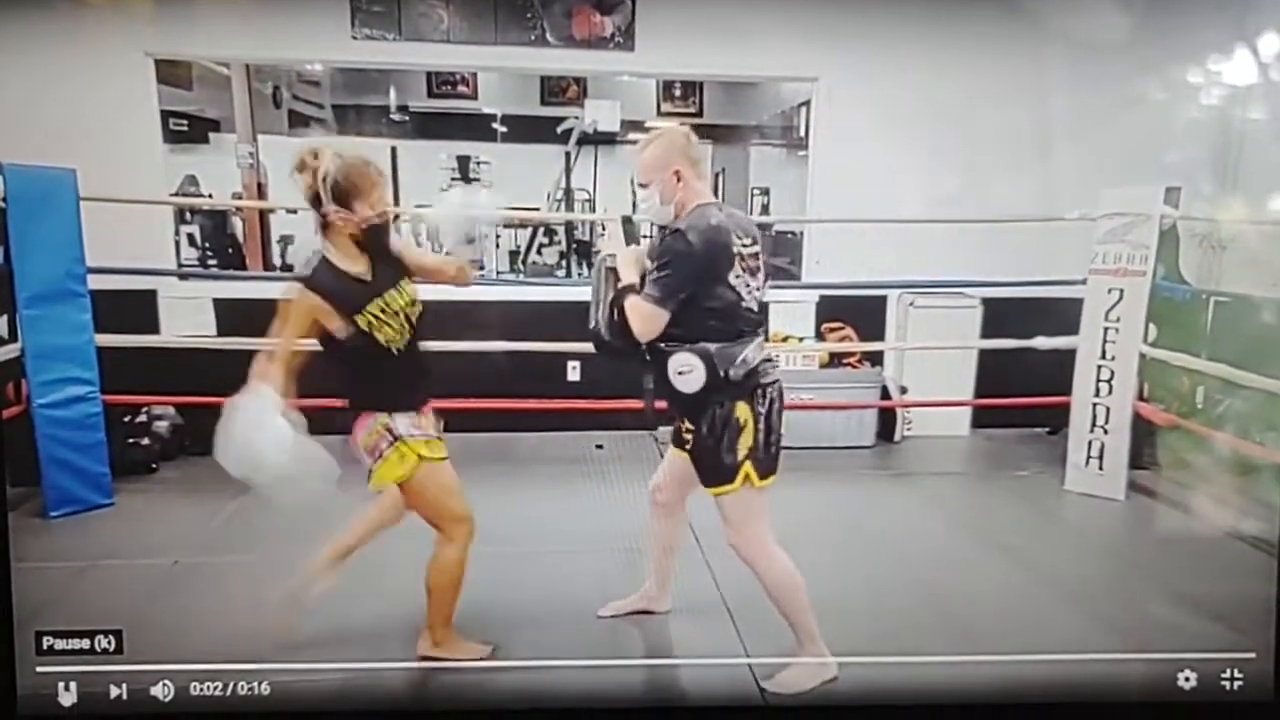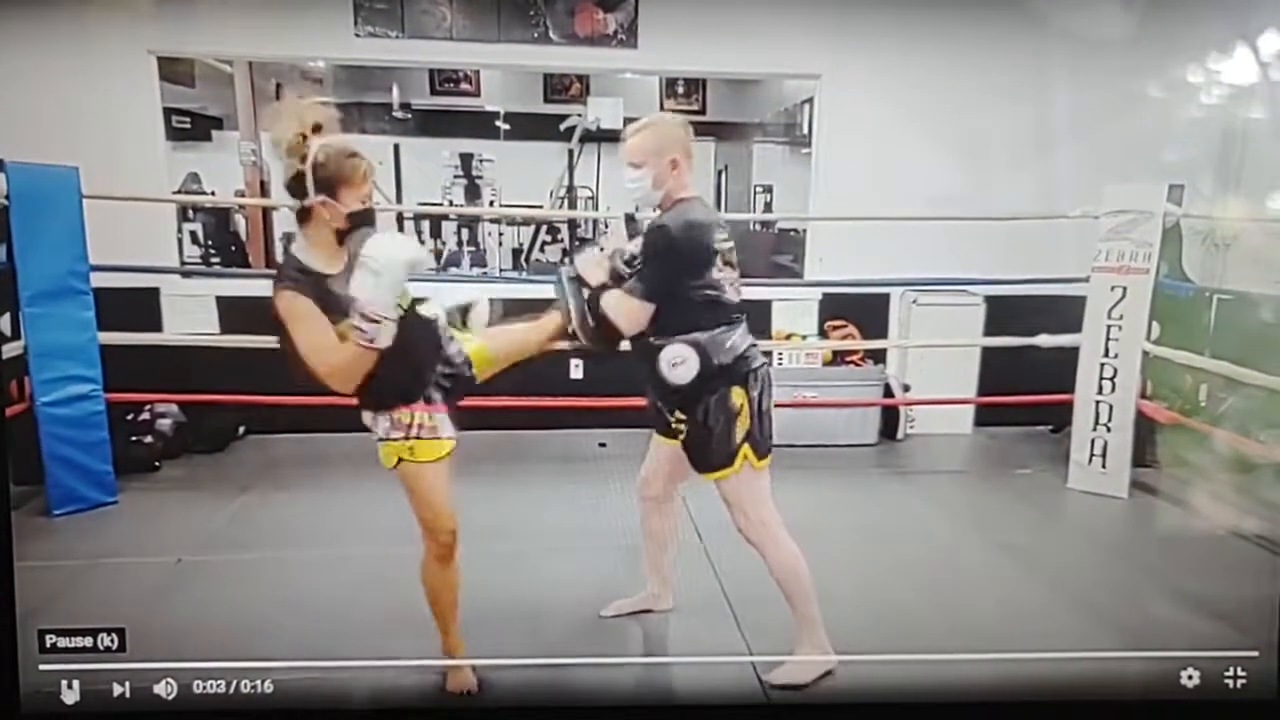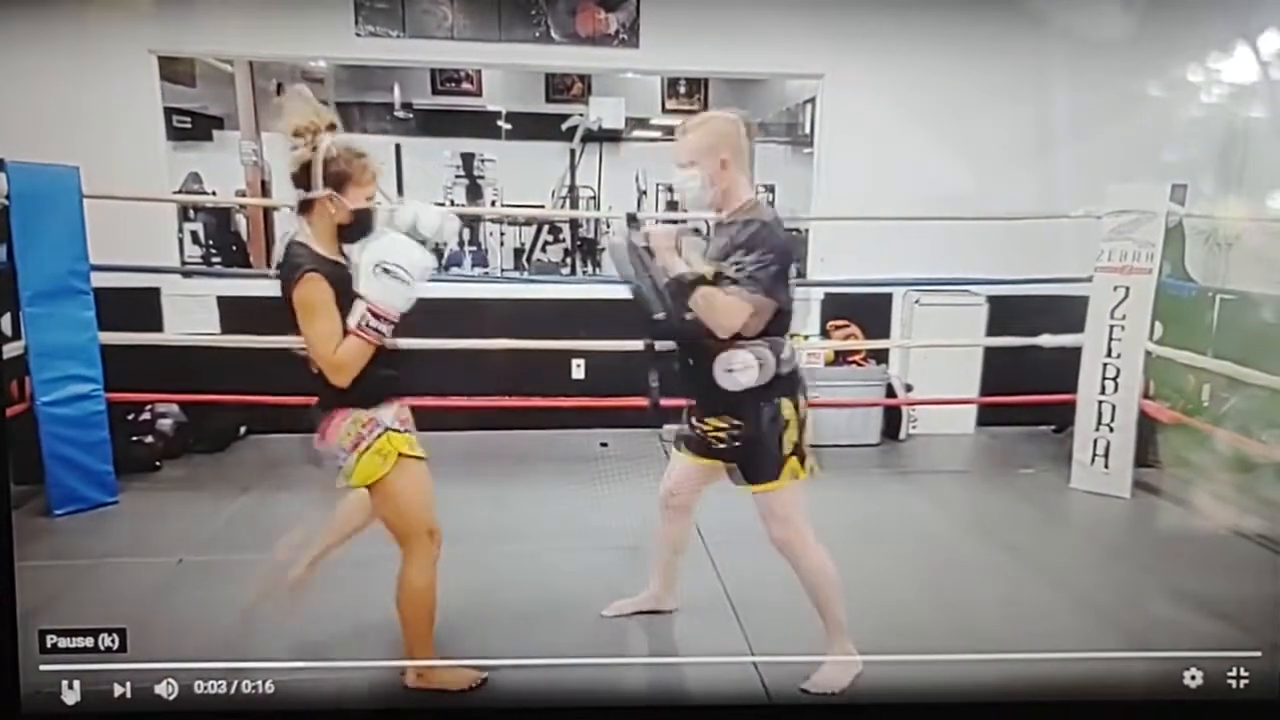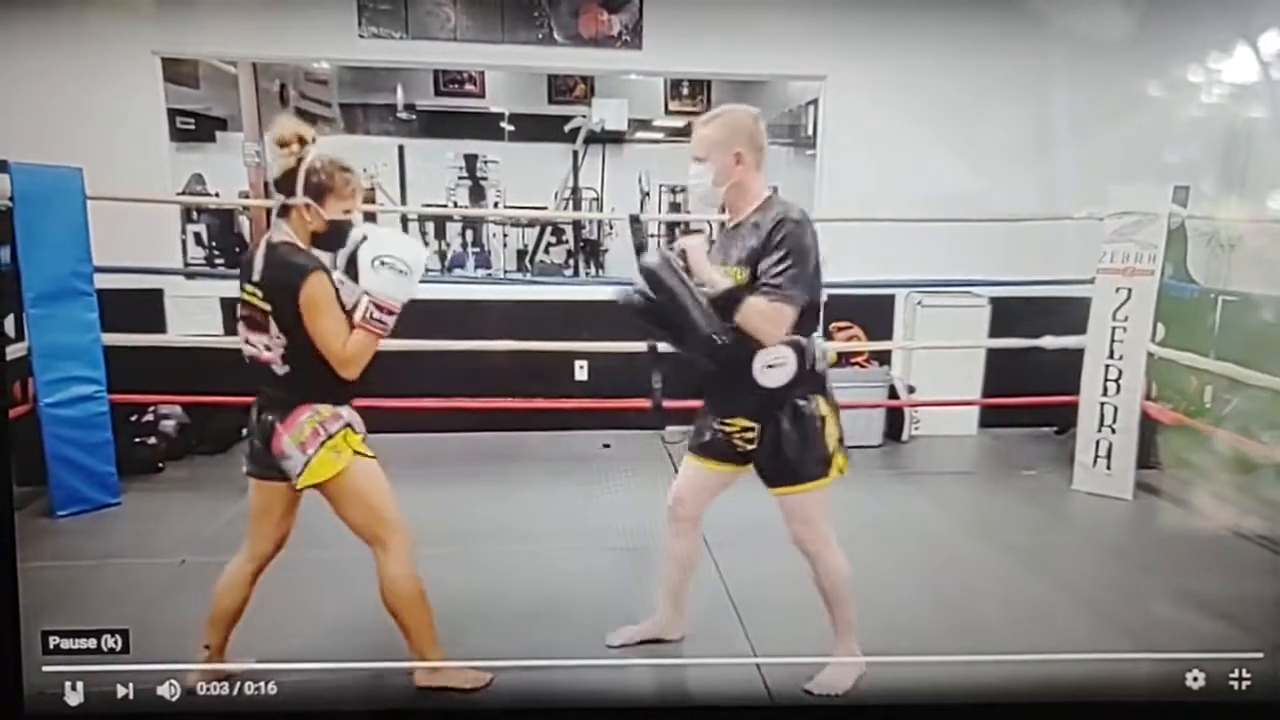
dt=0.3s
person 1, frame 1
left shoulder: (686, 239)
right shoulder: (737, 227)
left elbow: (646, 326)
left wrist: (629, 277)
right wrist: (651, 273)
left hip: (734, 404)
right hip: (715, 399)
left knee: (749, 539)
right knee: (665, 494)
left ankle: (815, 653)
right ankle: (657, 593)
person 1, frame 2
left shoulder: (671, 231)
right shoulder: (699, 220)
left elbow: (631, 319)
left wrist: (595, 278)
right wrist: (620, 270)
left hip: (724, 391)
right hip: (694, 389)
left knee: (756, 521)
right knee: (654, 487)
left ankle: (815, 645)
right ankle: (658, 591)
person 1, frame 3
left shoulder: (763, 231)
right shoulder: (722, 228)
left elbow: (732, 320)
left wrist: (678, 266)
right wrist: (675, 267)
left hip: (765, 405)
right hip: (716, 400)
left knee: (790, 534)
right knee: (674, 495)
left ankle: (843, 649)
right ankle: (660, 592)
person 1, frame 4
left shoulder: (787, 227)
right shoulder: (730, 229)
left elbow: (774, 327)
left wrist: (711, 276)
right wrist: (689, 287)
left hip: (788, 404)
right hip: (729, 401)
left knee: (811, 535)
right knee: (682, 505)
left ankle: (849, 650)
right ankle: (668, 619)
person 2, frame 1
left shoulder: (382, 249)
right shoulder: (315, 291)
left elbow: (452, 272)
right elbow: (277, 362)
left hip: (406, 404)
right hip: (390, 422)
left knee: (394, 503)
right knee: (458, 526)
left ankle: (322, 567)
right ankle: (438, 638)
person 2, frame 2
left shoulder: (367, 246)
right shoulder: (294, 287)
right elbow: (342, 378)
left wrist: (442, 314)
right wrist: (376, 313)
left hip: (444, 359)
right hip: (404, 413)
left knee: (536, 329)
right knee: (442, 535)
right ankle: (453, 653)
person 2, frame 3
left shoulder: (318, 245)
right shoulder: (311, 274)
left elbow: (359, 269)
right elbow: (342, 369)
left wrist: (407, 237)
right wrist: (378, 302)
left hip: (351, 415)
right hip: (361, 422)
left knee: (378, 504)
right knee: (423, 542)
left ankle: (307, 560)
right ankle: (423, 666)
person 2, frame 4
left shoulder: (259, 256)
right shoulder: (306, 274)
right elbow: (348, 361)
left wrist: (357, 290)
right wrist: (386, 297)
left hip: (271, 422)
right hip: (316, 425)
left knee: (259, 549)
right knee: (393, 540)
left ankle: (211, 661)
right ankle: (430, 664)
